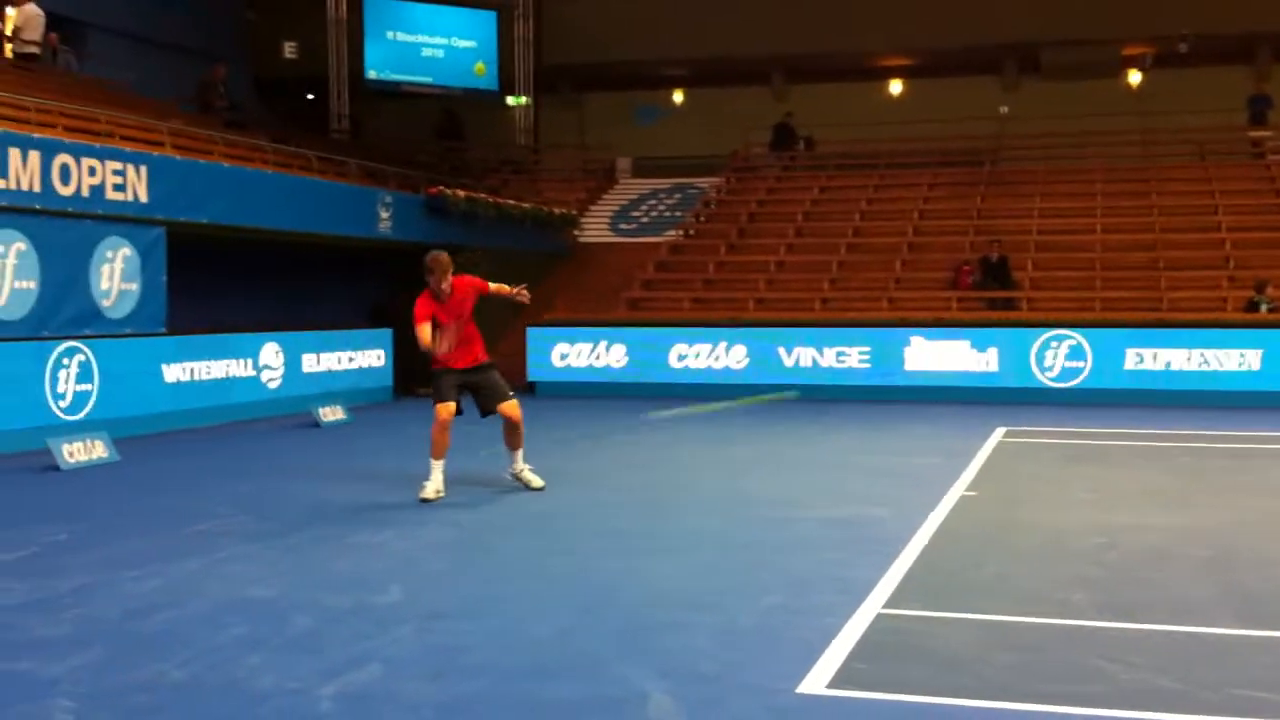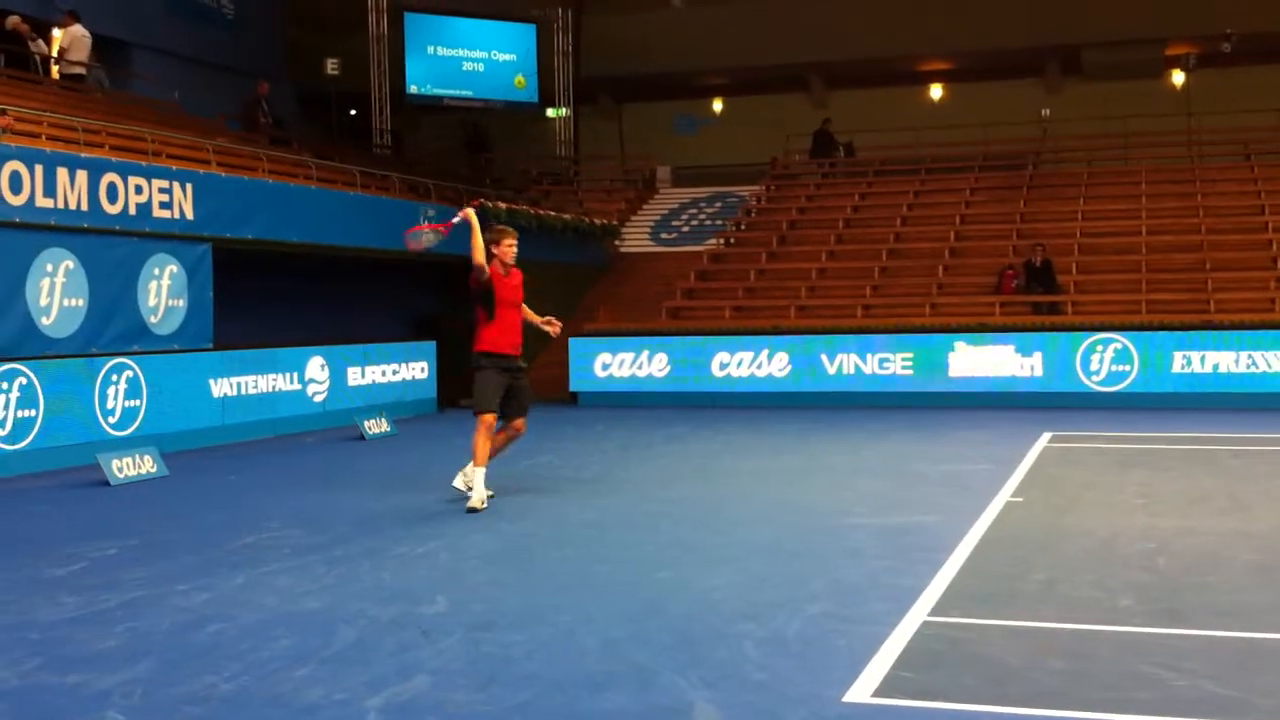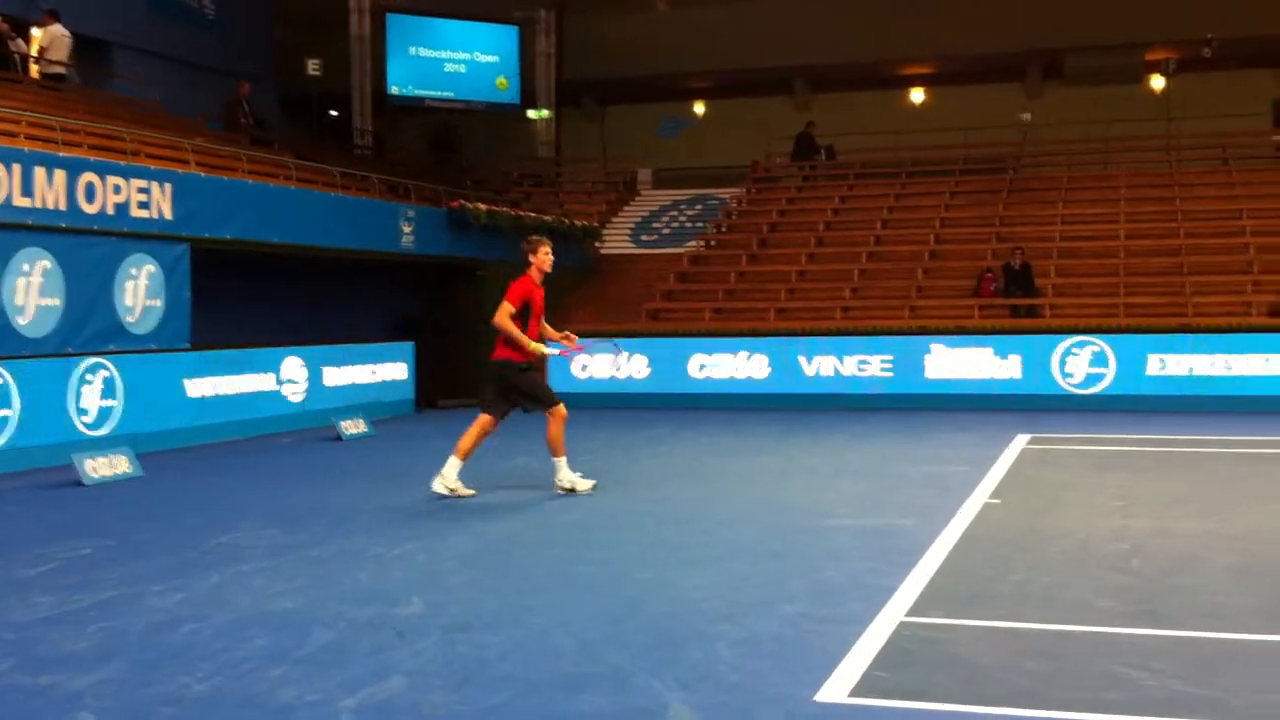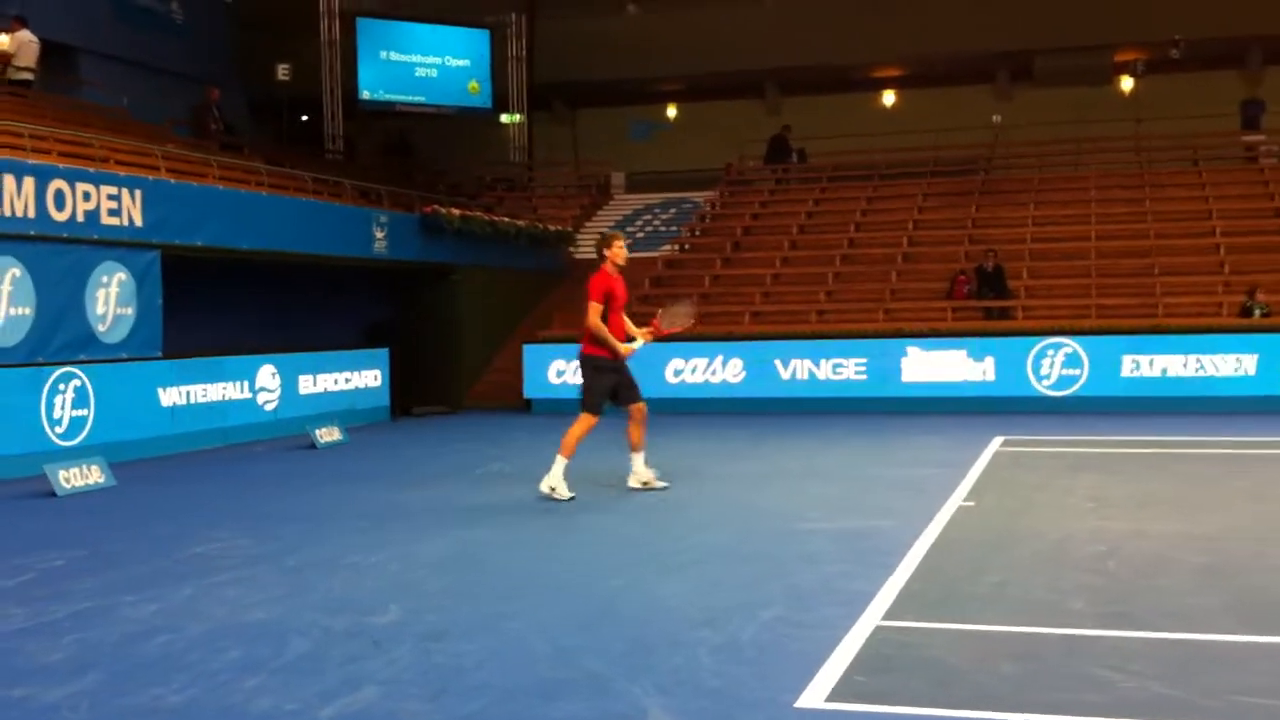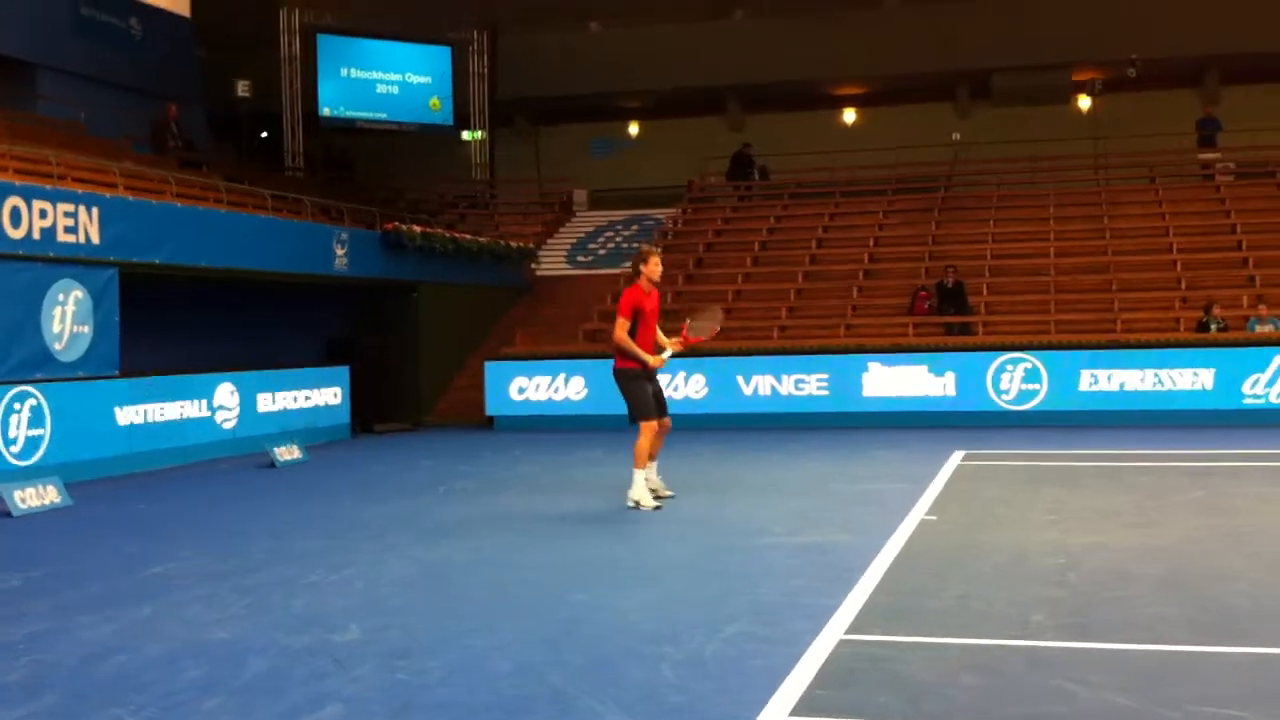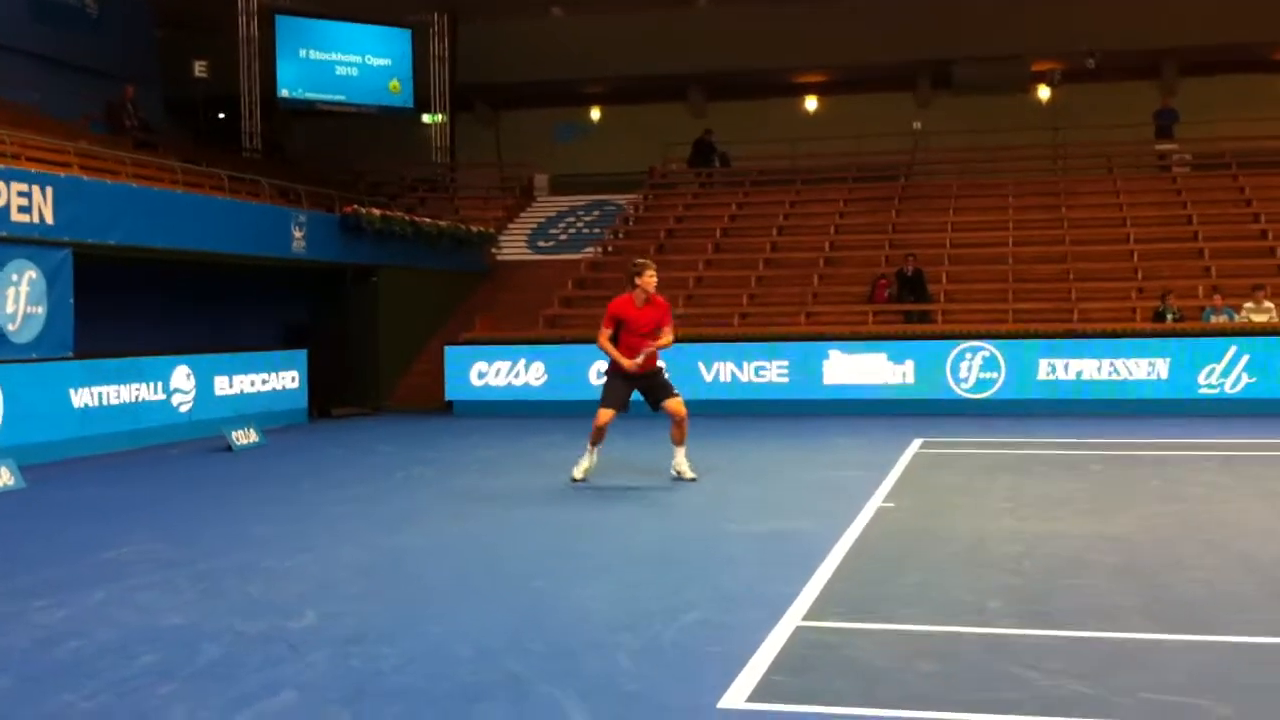
dt=0.5s
person 1, frame 1
left shoulder: (468, 284)
right shoulder: (423, 305)
left elbow: (494, 287)
right elbow: (424, 342)
left wrist: (512, 293)
right wrist: (437, 347)
left hip: (479, 365)
right hip: (446, 370)
left knee: (513, 415)
right knee: (444, 416)
left ankle: (518, 467)
right ankle: (436, 480)
person 1, frame 2
left shoulder: (517, 275)
right shoulder: (485, 277)
right elbow: (478, 262)
left wrist: (539, 321)
right wrist: (473, 221)
left hip: (513, 362)
right hip: (489, 361)
left knee: (516, 427)
right knee: (487, 421)
left ankle: (470, 474)
right ankle: (478, 490)
person 1, frame 3
left shoulder: (538, 287)
right shoulder: (522, 286)
right elbow: (499, 320)
left wrist: (559, 336)
right wrist: (528, 344)
left hip: (505, 363)
right hip: (514, 364)
left knee: (487, 421)
right knee: (558, 412)
left ankle: (447, 477)
right ankle: (564, 477)
person 1, frame 4
left shoulder: (619, 280)
right shoulder: (599, 280)
right elbow: (593, 322)
left wrist: (636, 332)
right wrist: (618, 346)
left hip: (613, 360)
right hip: (597, 359)
left knee: (639, 410)
right knee: (588, 419)
left ankle: (638, 473)
right ankle: (554, 479)
person 1, frame 5
left shoulder: (654, 293)
right shoulder: (631, 296)
right elbow: (619, 336)
left wrist: (665, 342)
right wrist: (647, 358)
left hip: (647, 370)
right hip: (629, 370)
left knee: (664, 424)
right knee: (649, 426)
left ankle: (649, 478)
right ankle: (637, 491)
person 1, frame 6
left shoulder: (661, 304)
right shoulder: (617, 305)
left elbow: (668, 336)
right elbow: (602, 340)
left wrist: (657, 345)
right wrist: (623, 361)
left hip: (650, 370)
right hip: (620, 371)
left knee: (679, 412)
right knee: (602, 421)
left ankle: (680, 463)
right ankle: (589, 458)
